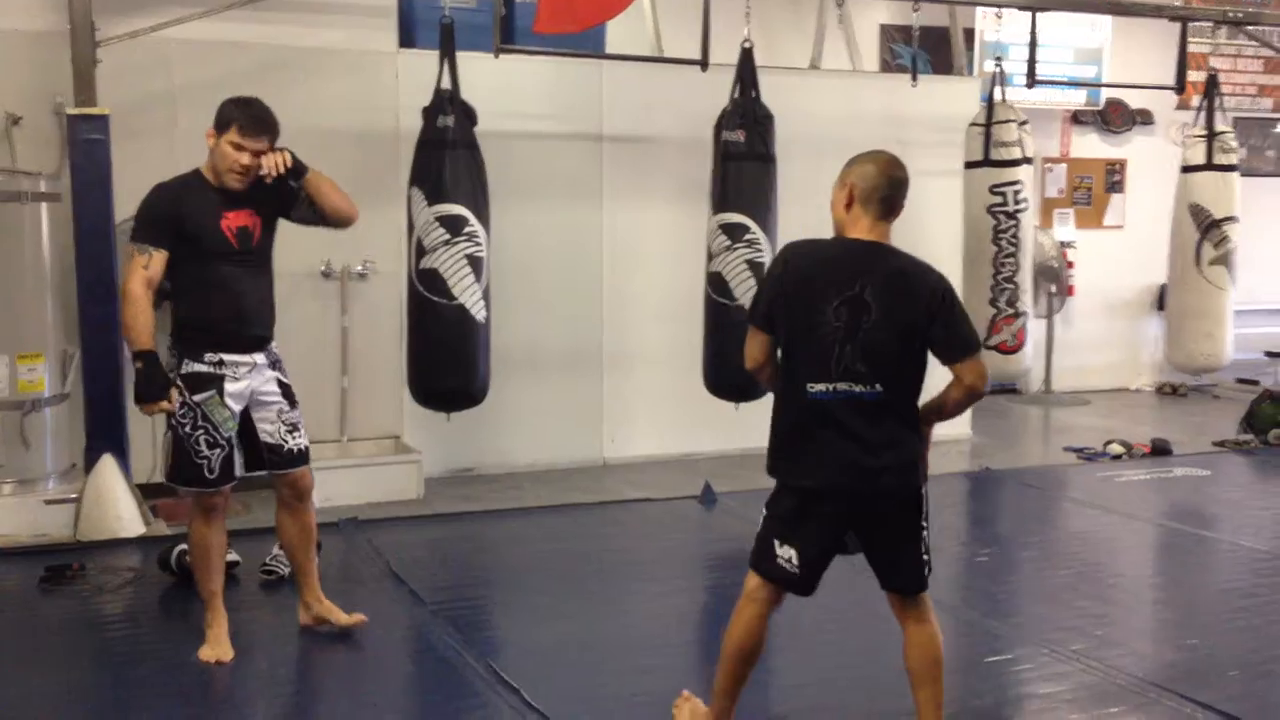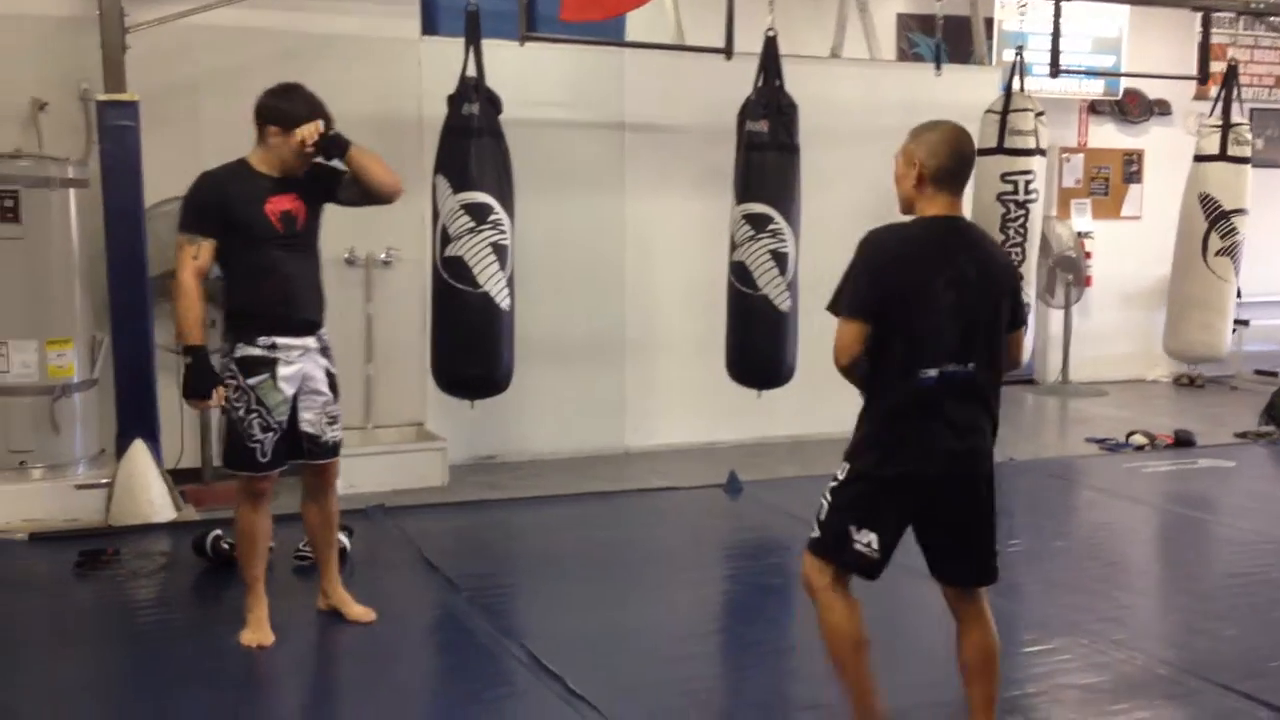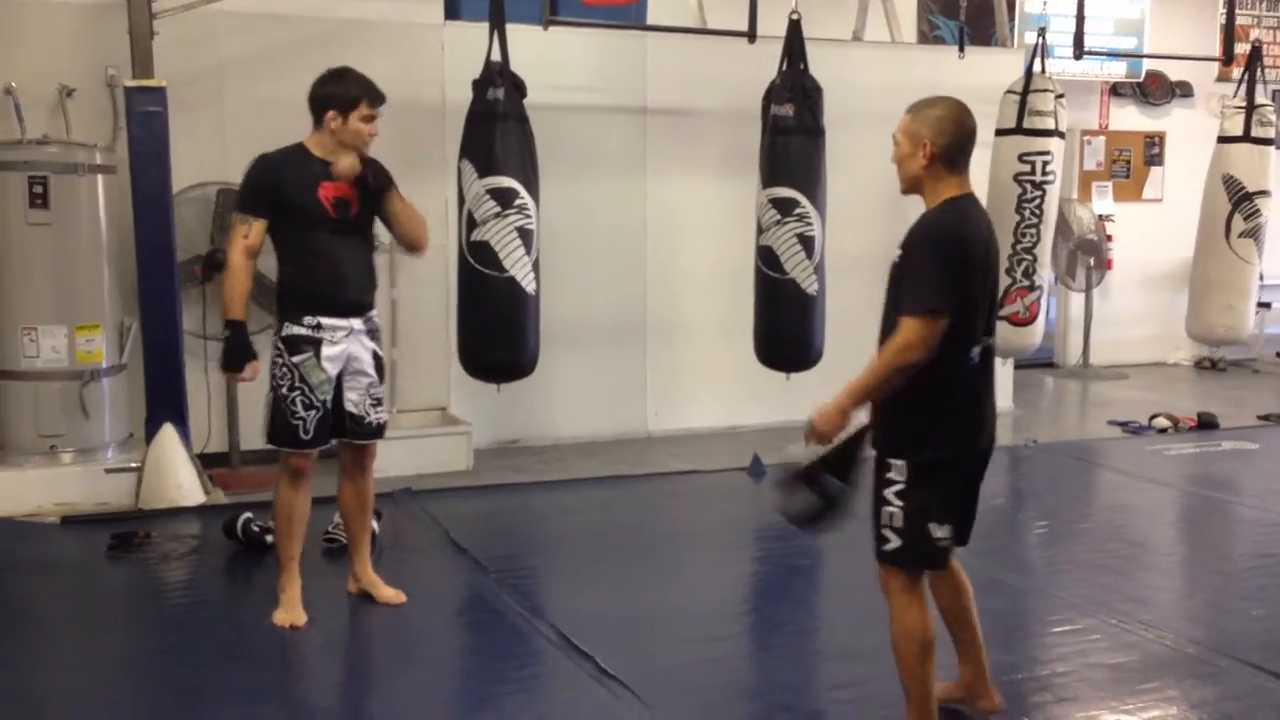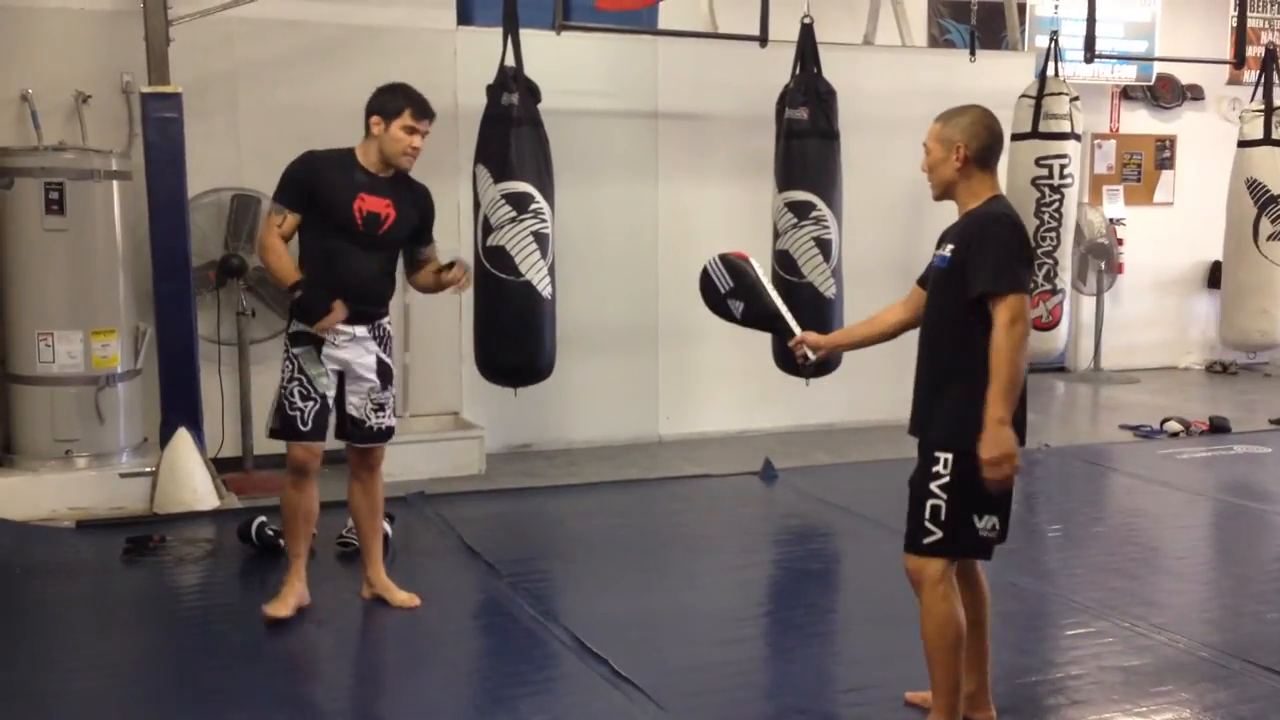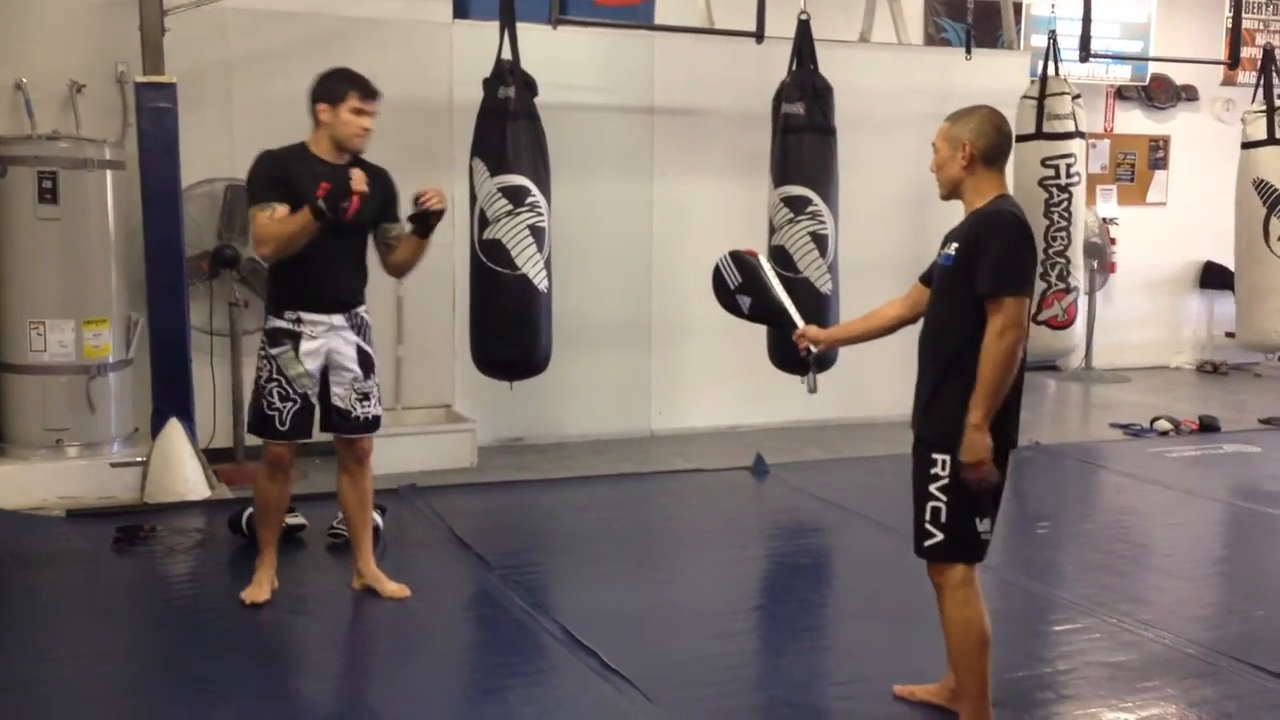
dt=0.4s
person 1, frame 1
left shoulder: (798, 263)
right shoulder: (926, 283)
left elbow: (757, 360)
right elbow: (972, 382)
left hip: (811, 467)
right hip: (893, 471)
left knee: (761, 592)
right knee: (912, 606)
person 1, frame 2
left shoulder: (886, 246)
right shoulder: (996, 259)
left elbow: (848, 354)
right elbow: (1010, 356)
left hip: (889, 451)
right hip: (967, 454)
left knee: (825, 573)
right knee: (967, 596)
person 1, frame 3
left shoulder: (936, 232)
right shoulder: (968, 221)
left elbow: (913, 344)
left wrist: (844, 406)
right wrist: (871, 388)
left hip: (927, 437)
right hip: (956, 428)
left knee: (901, 577)
right knee: (934, 560)
person 1, frame 4
left shoulder: (994, 226)
right shoulder: (964, 230)
left elbow: (1012, 321)
right elbow: (910, 310)
left wrist: (997, 423)
right wrist: (830, 342)
left hip: (968, 432)
right hip: (950, 426)
left knee: (928, 565)
right knee: (958, 560)
person 1, frame 5
left shoulder: (1001, 225)
right shoulder: (968, 230)
left elbow: (1006, 328)
right elbow: (908, 306)
left wrist: (980, 427)
right wrist: (829, 336)
left hip: (965, 432)
right hip: (942, 425)
left knee: (952, 568)
right knee: (948, 562)
person 2, frame 1
left shoulder: (267, 193)
right shoulder: (171, 199)
left elbow: (345, 215)
right elbow: (139, 285)
left wrist: (299, 170)
right wrist: (146, 363)
left hip: (263, 363)
right hip: (203, 368)
left knee: (297, 482)
right knee: (210, 499)
left ankle: (313, 600)
right ankle: (216, 622)
person 2, frame 2
left shoulder: (312, 179)
right shoulder: (218, 188)
left elbow: (389, 189)
right elbow: (189, 277)
left wrist: (339, 146)
right wrist: (196, 358)
left hip: (313, 347)
right hip: (256, 353)
left knee: (323, 474)
right knee: (257, 483)
left ankle: (331, 587)
right ankle: (256, 607)
person 2, frame 3
left shoulder: (371, 173)
right shoulder: (274, 171)
left elbow: (416, 239)
right elbow: (241, 253)
left wrist: (376, 184)
right wrist: (236, 331)
left hip: (362, 329)
right hip: (305, 332)
left knee: (360, 455)
right knee: (298, 461)
left ankle: (362, 570)
right ankle: (289, 587)
person 2, frame 4
left shoulder: (415, 198)
right shoulder: (315, 169)
left elbow: (419, 274)
right elbow: (270, 242)
left wrist: (446, 274)
right wrist: (305, 296)
left hip: (371, 336)
right hip: (314, 334)
left knee: (367, 457)
right knee: (302, 458)
left ankle: (375, 575)
right ankle: (296, 579)
person 2, frame 5
left shoulder: (377, 181)
right shoulder: (276, 166)
left elbow: (395, 262)
right elbow: (268, 245)
left wrist: (423, 224)
right wrist: (327, 204)
left hip: (350, 326)
right hip: (291, 327)
left knee: (356, 449)
right knee: (278, 454)
left ankle: (366, 566)
right ankle: (265, 567)
